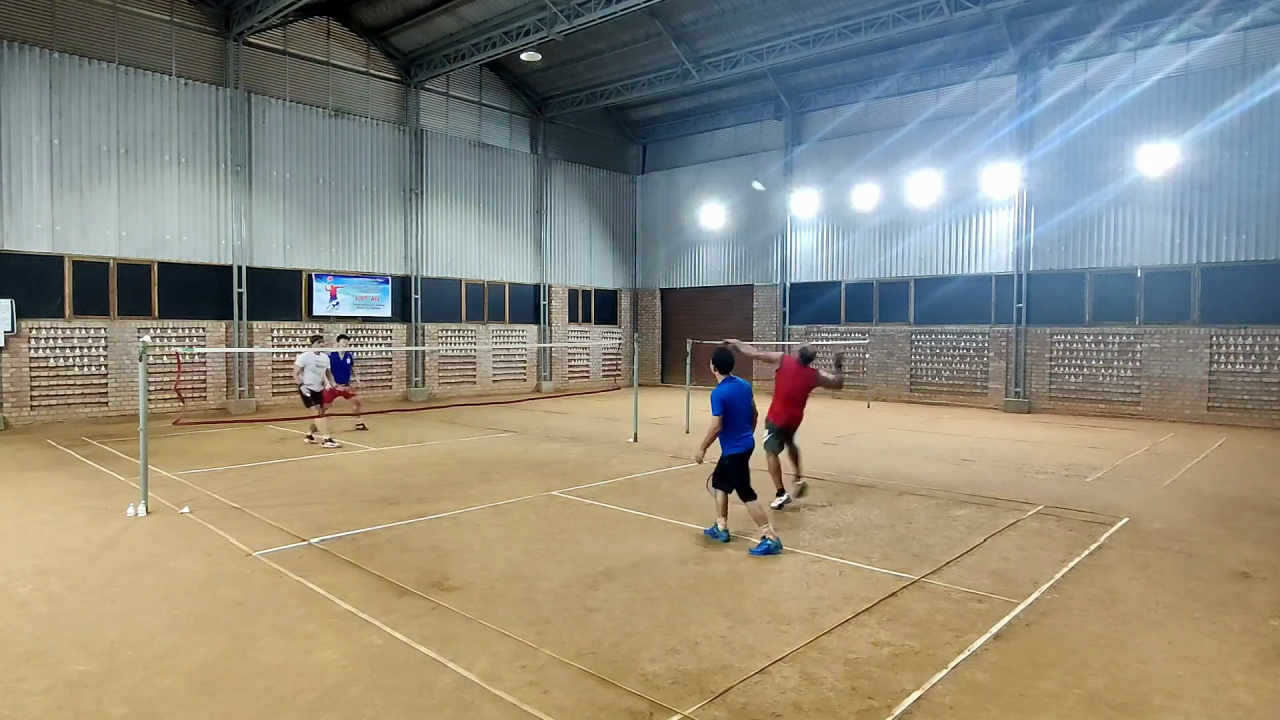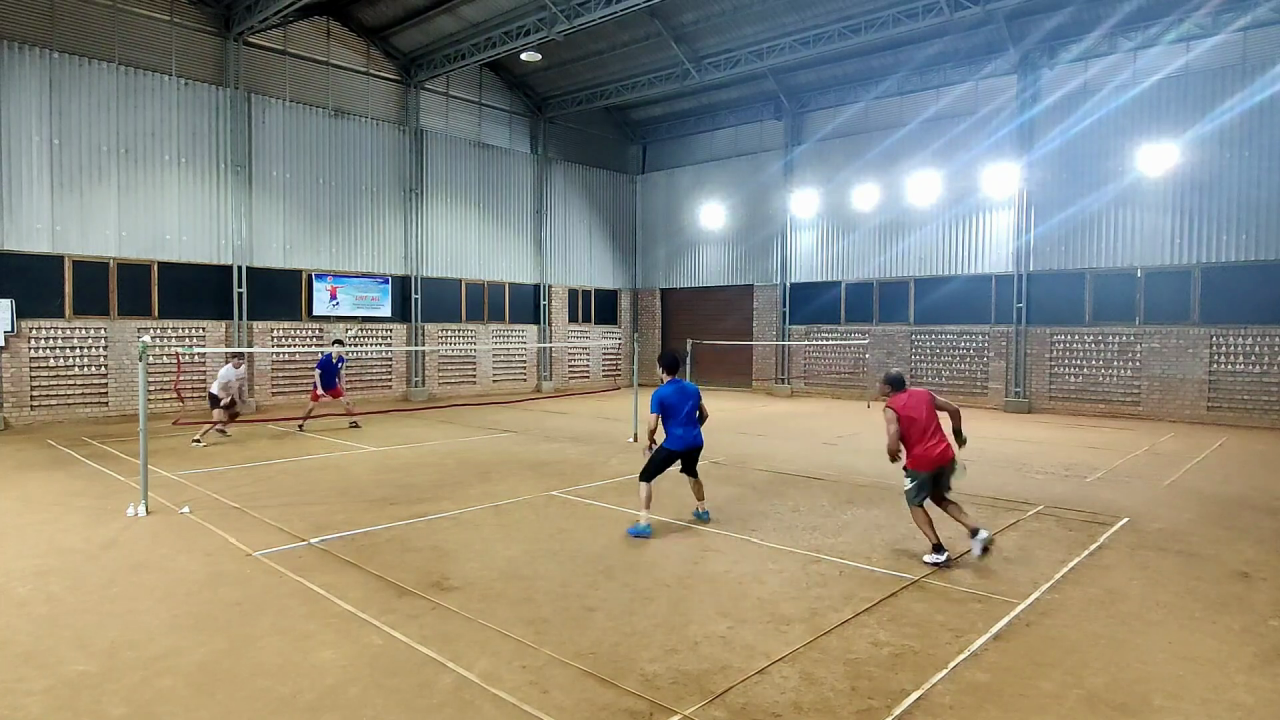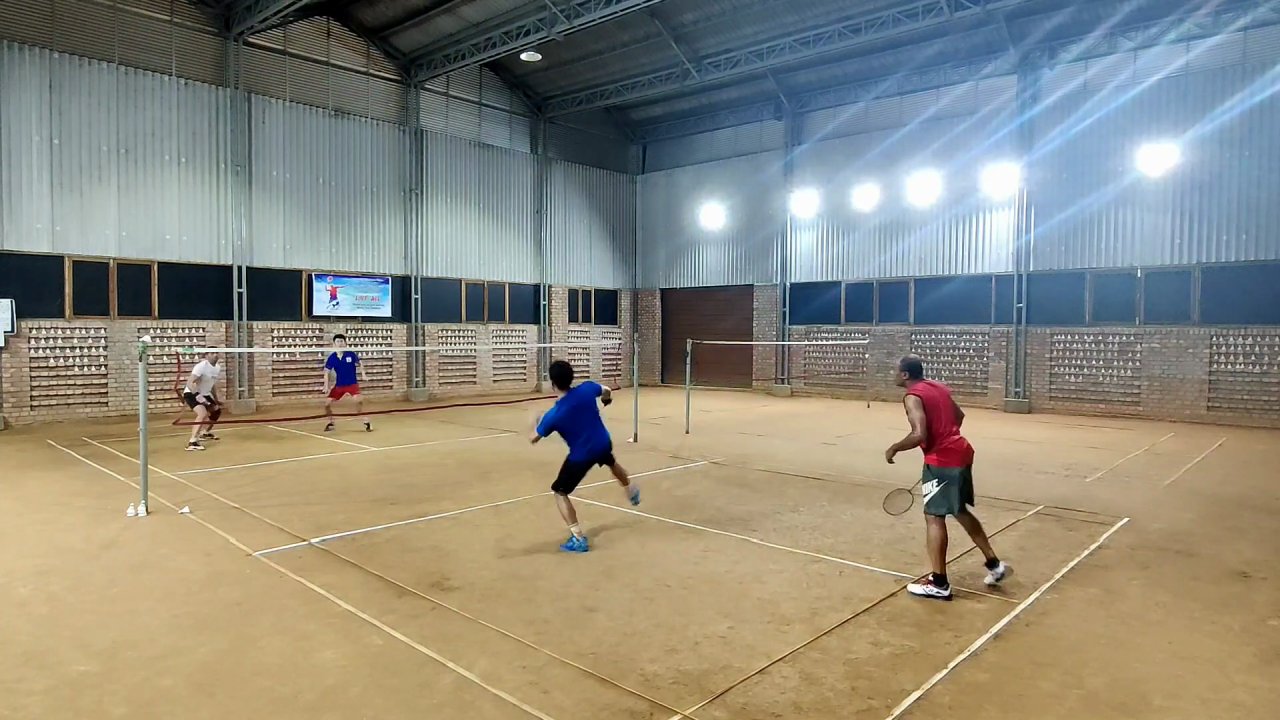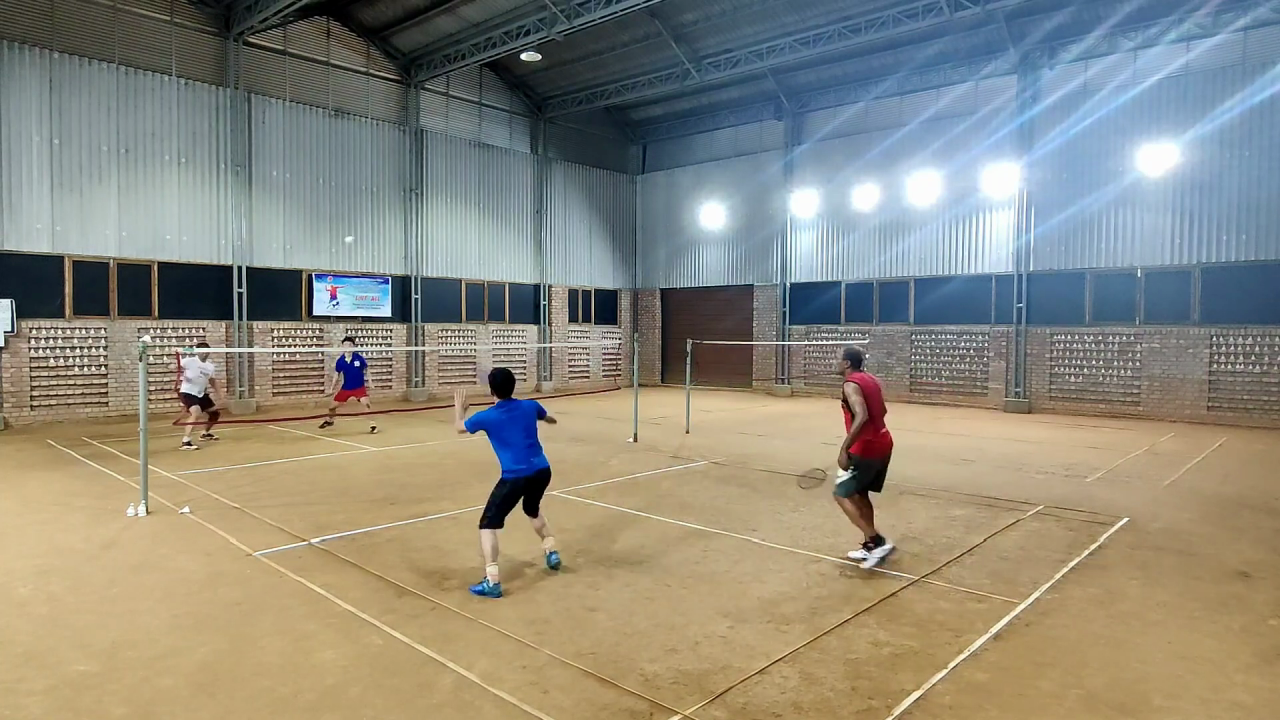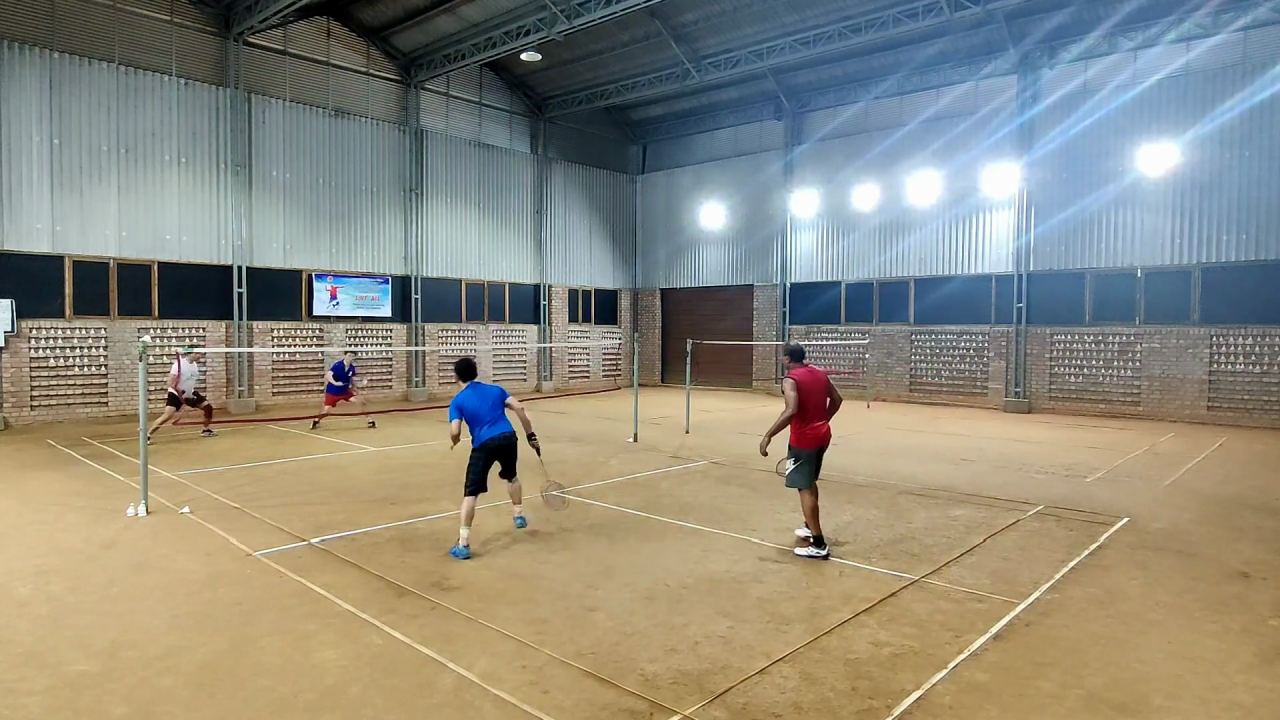
dt=0.7s
person 1, frame 1
left shoulder: (784, 360)
right shoulder: (815, 375)
left elbow: (751, 353)
right elbow: (838, 384)
left wrist: (736, 343)
right wrist: (838, 365)
left hip: (777, 417)
right hip: (796, 418)
left knee: (772, 453)
right knee: (791, 445)
left ankle: (781, 494)
right ankle: (799, 479)
person 1, frame 2
left shoulder: (891, 408)
right shoulder: (924, 394)
left elbow: (894, 441)
right elbow: (954, 410)
left wrist: (892, 454)
right wrist: (958, 434)
left hip: (920, 461)
right hip: (945, 455)
left knee: (915, 506)
right knee: (940, 498)
left ankle: (938, 551)
right ankle: (977, 532)
person 1, frame 3
left shoulder: (913, 396)
right shoulder: (939, 387)
left elbow: (919, 435)
right elbow: (959, 416)
left wrist: (893, 449)
left hip: (942, 461)
right hip: (963, 453)
left knee: (934, 518)
right knee: (960, 511)
left ankle: (938, 583)
right ankle: (994, 564)
person 1, frame 4
left shoulder: (851, 385)
right shoulder: (871, 380)
left elbow: (862, 417)
left wrist: (844, 448)
left hip: (865, 449)
right hip: (883, 445)
left knee: (843, 496)
right knee: (860, 493)
left ankle: (878, 542)
right ankle: (871, 546)
person 1, frame 5
left shoulder: (791, 379)
right shoulder: (820, 374)
left elbow: (791, 411)
right elbow: (837, 400)
left wrist: (768, 435)
left hip: (803, 439)
right hip: (822, 435)
left knee: (805, 489)
right knee: (809, 482)
left ankle: (818, 545)
right ankle: (811, 527)
person 2, frame 1
left shoulder: (719, 393)
right shoulder: (744, 385)
left elbow: (716, 427)
right elbow: (754, 413)
left wrist: (702, 449)
left hip: (734, 449)
right hip: (744, 444)
left knee: (746, 494)
right knee: (719, 481)
left ankle: (770, 539)
right ankle: (721, 528)
person 2, frame 2
left shoulder: (659, 394)
right shoulder: (692, 388)
left elbow: (652, 426)
right elbow: (705, 415)
left wrist: (650, 441)
left hip: (673, 446)
right hip: (696, 443)
left knee: (645, 478)
right knee: (691, 472)
left ankle: (644, 523)
right ankle: (702, 510)
person 2, frame 3
left shoulder: (554, 415)
right shoulder: (587, 390)
left elbow: (534, 438)
right elbow: (606, 391)
left wrist: (536, 429)
right wrist: (606, 399)
left hip: (580, 457)
right hip: (603, 445)
left knee: (560, 493)
right knee: (610, 462)
left ankle: (578, 538)
right ankle: (631, 491)
person 2, frame 4
left shoulder: (487, 417)
right shoulder: (529, 407)
left elbow: (459, 427)
right elbow: (552, 419)
left wrist: (459, 405)
left hip: (514, 477)
right hip: (542, 471)
left knee: (488, 526)
right knee: (532, 510)
left ankle: (492, 581)
right ankle: (551, 551)
person 2, frame 5
left shoulder: (457, 401)
right shoulder: (495, 389)
left elbow: (454, 432)
right elbow: (520, 409)
left wrist: (454, 442)
right wrist: (531, 435)
left hip: (484, 445)
right hip: (508, 438)
left knee: (471, 493)
right knee: (510, 476)
left ankle: (464, 543)
right ankle: (518, 515)
